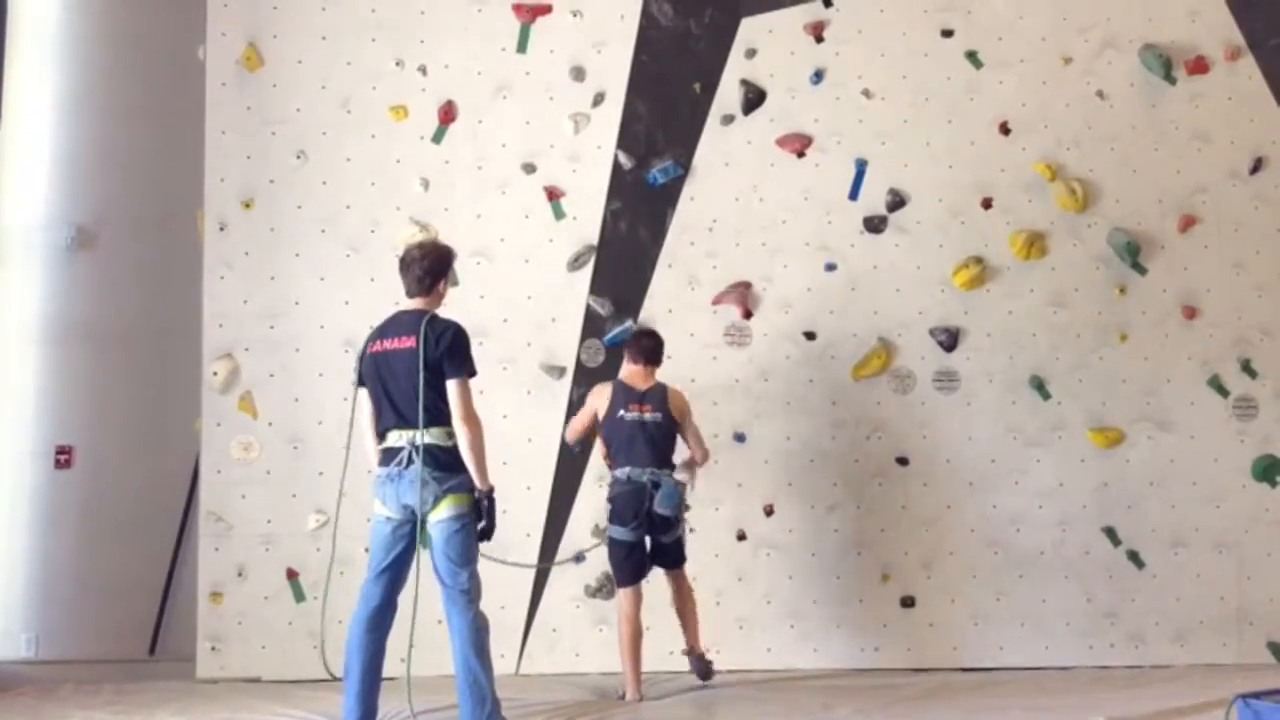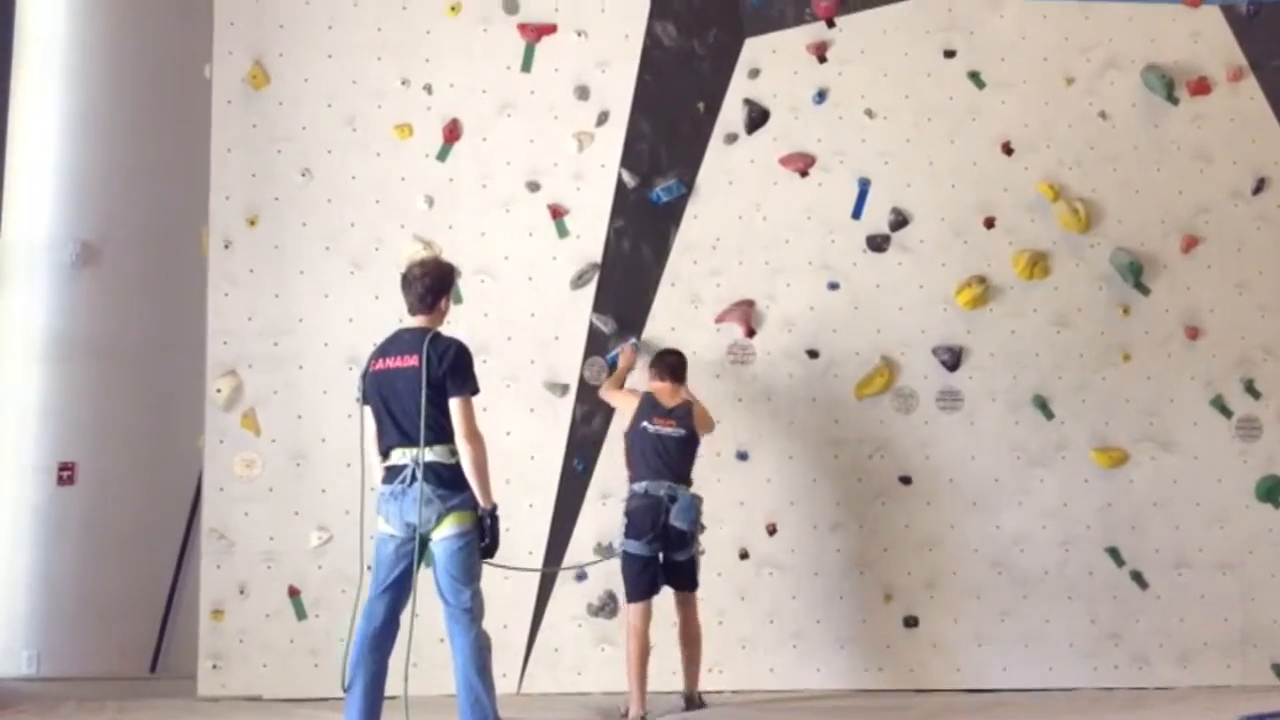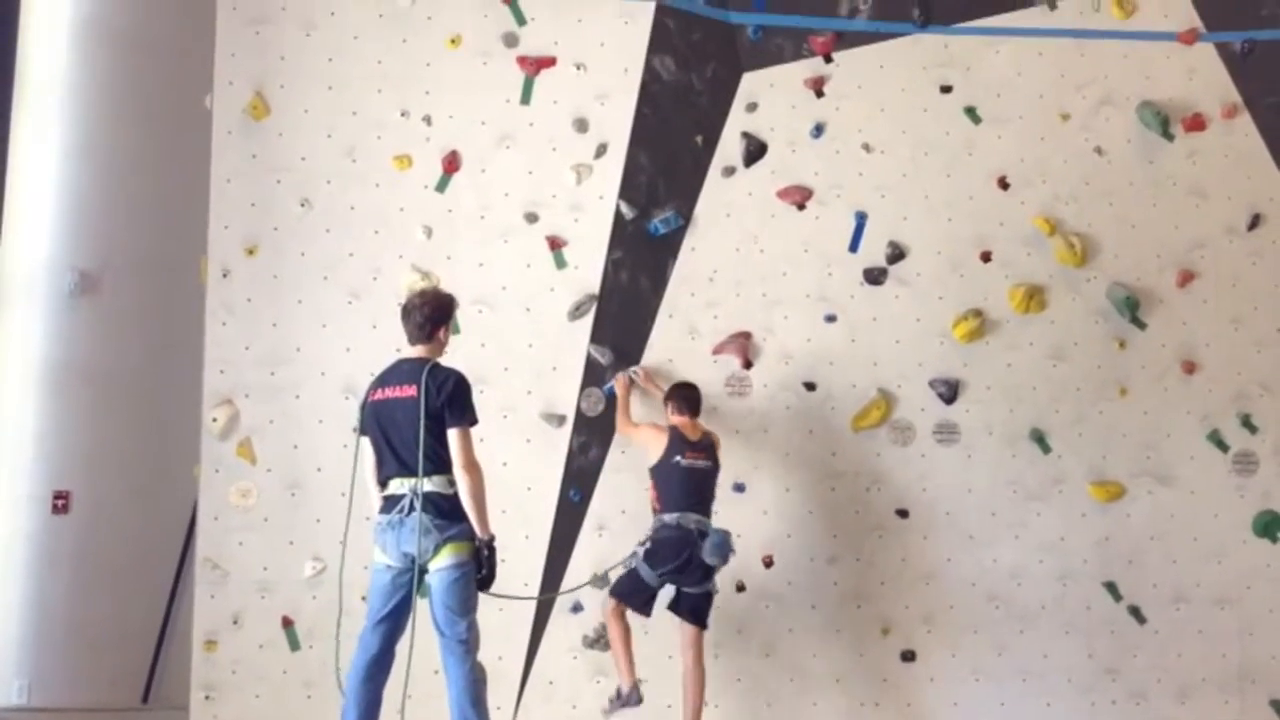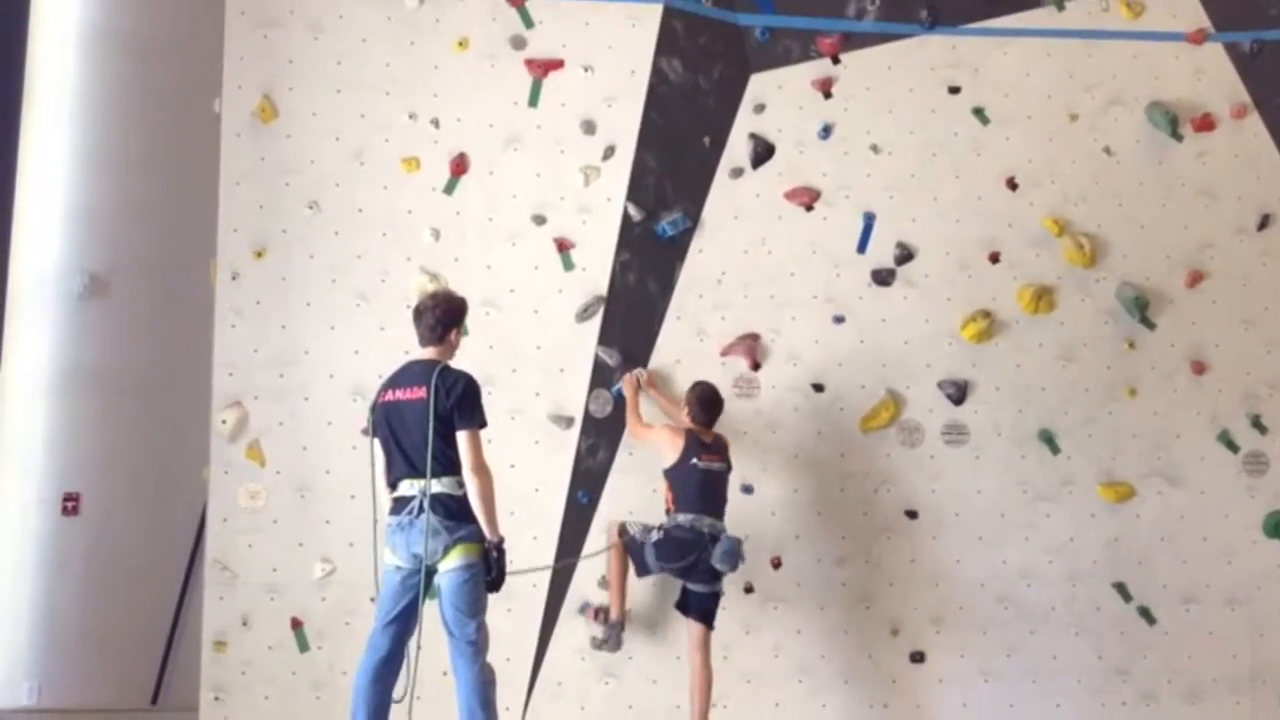
dt=0.4s
person 1, frame 1
left shoulder: (375, 339)
right shoulder: (446, 333)
left elbow: (369, 424)
right elbow: (463, 418)
right wrist: (484, 487)
left hip: (390, 476)
right hip: (441, 476)
left knee: (375, 596)
right knee: (460, 598)
person 1, frame 2
left shoulder: (378, 357)
right shoulder: (449, 351)
left elbow: (373, 441)
right elbow: (466, 436)
right wrist: (487, 505)
left hip: (394, 494)
right hip: (445, 493)
left knee: (379, 614)
right knee: (463, 615)
person 1, frame 3
left shoulder: (377, 387)
right shoulder: (447, 381)
left elbow: (371, 471)
right elbow: (464, 467)
right wrist: (485, 537)
left hip: (392, 523)
right hip: (442, 523)
left knee: (374, 643)
right knee: (458, 646)
person 1, frame 4
left shoulder: (387, 389)
right shoulder: (457, 384)
left elbow: (386, 470)
right elbow: (473, 469)
right wrist: (494, 539)
left hip: (401, 524)
right hip: (451, 524)
left knee: (384, 643)
right knee: (467, 647)
person 2, frame 1
left shoulder: (605, 393)
right shoulder: (673, 398)
left elbow: (572, 435)
right elbow: (701, 454)
right wrist: (690, 465)
left hip: (625, 497)
right hip: (665, 496)
left knee: (628, 598)
right knee: (677, 575)
left ankle: (632, 691)
right ankle: (696, 655)
person 2, frame 2
left shoulder: (636, 403)
right shoulder: (696, 412)
left elbow: (606, 390)
left wrist: (625, 365)
right wrist: (682, 388)
left hip: (643, 512)
right hip: (682, 514)
left knee: (638, 615)
right knee: (687, 607)
person 2, frame 3
left shoulder: (659, 436)
right shoulder: (712, 443)
left elbow: (623, 426)
right elbow: (688, 417)
left wrist: (623, 393)
right wrist: (653, 387)
left hip: (668, 542)
right hip: (704, 547)
left knee: (614, 605)
right knee: (692, 645)
left ankle: (627, 686)
person 2, frame 4
left shoulder: (673, 438)
right shoulder: (722, 445)
left elbow: (634, 427)
right elbow: (693, 425)
left wrist: (631, 394)
right wrist: (652, 390)
left hip: (678, 541)
right hip: (712, 550)
left knee: (617, 531)
right knee: (699, 646)
left ankle: (614, 619)
